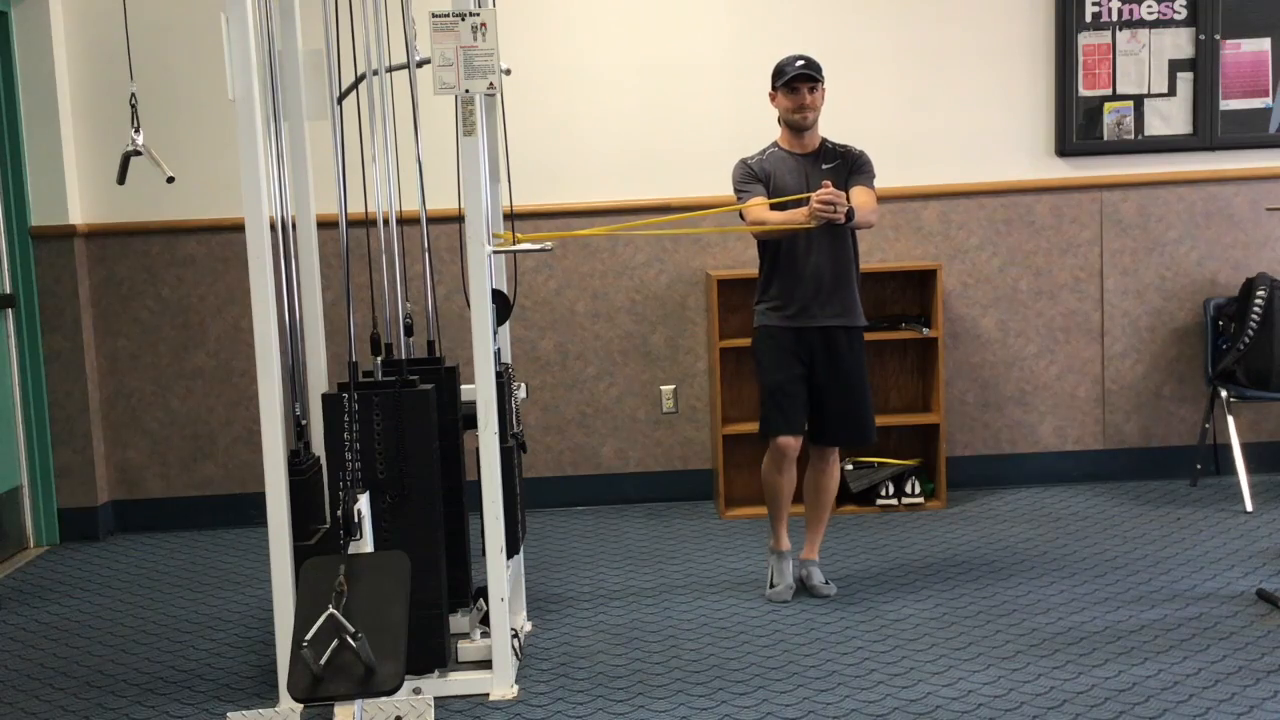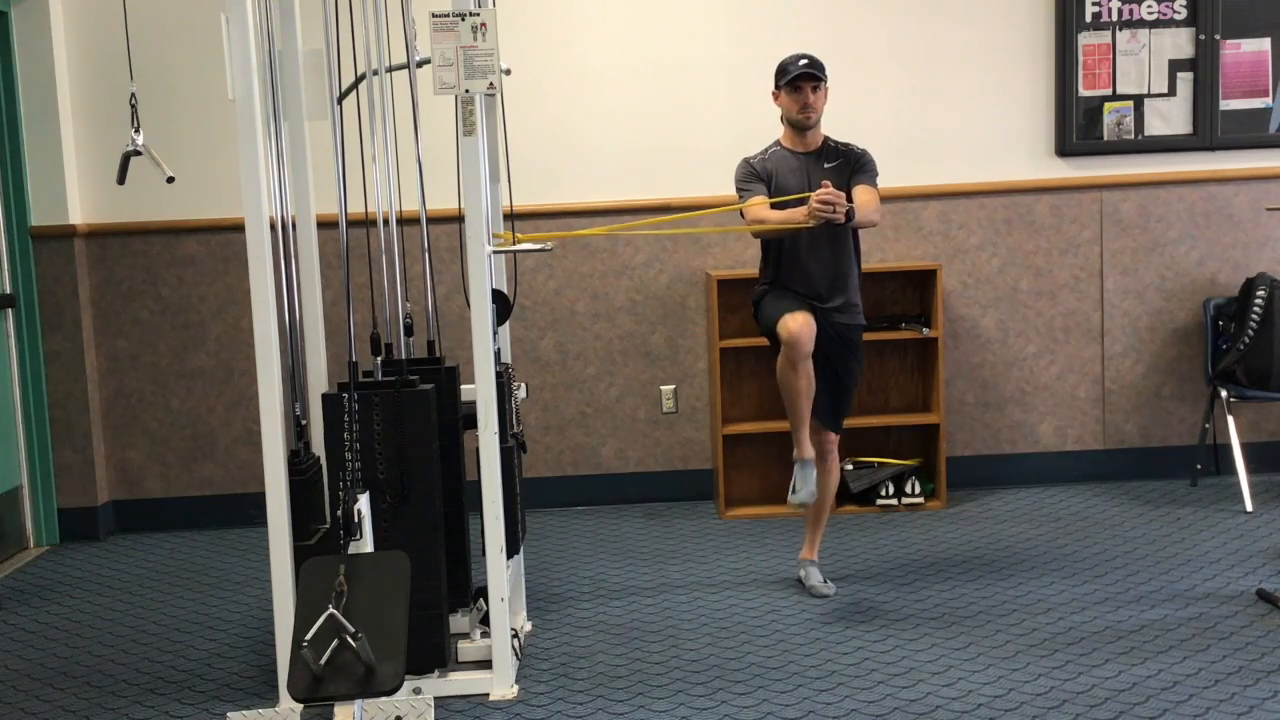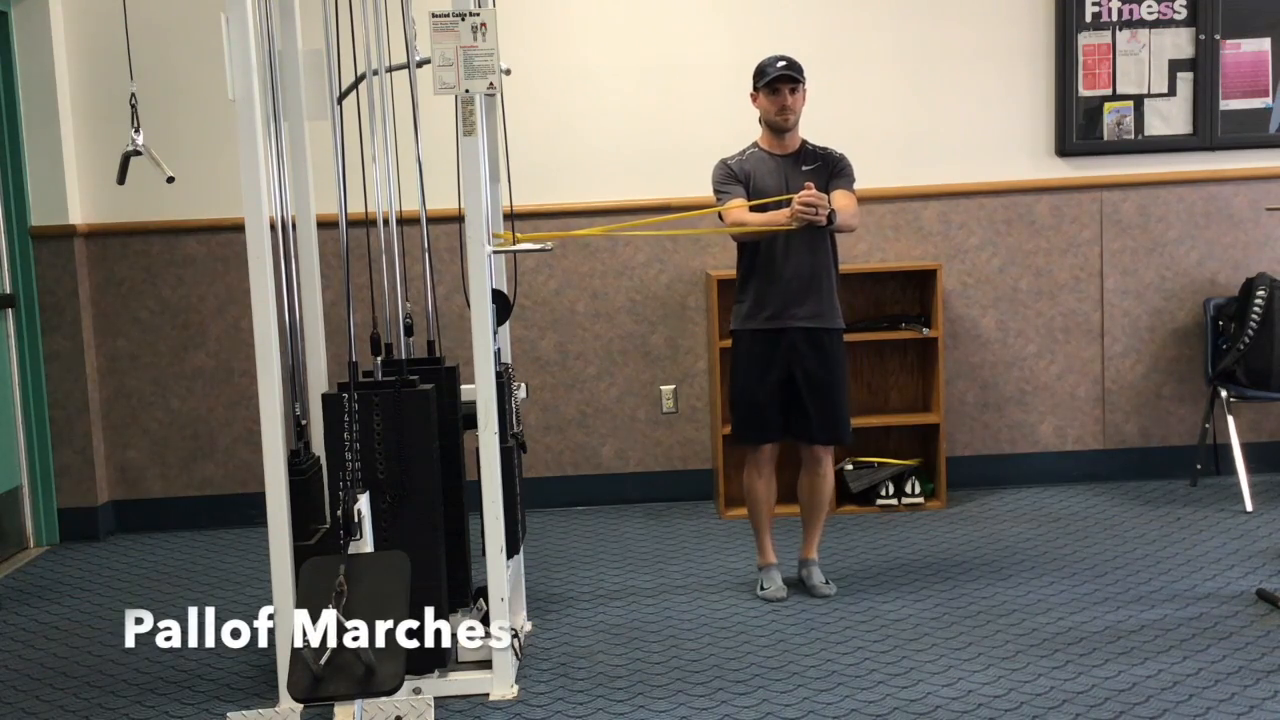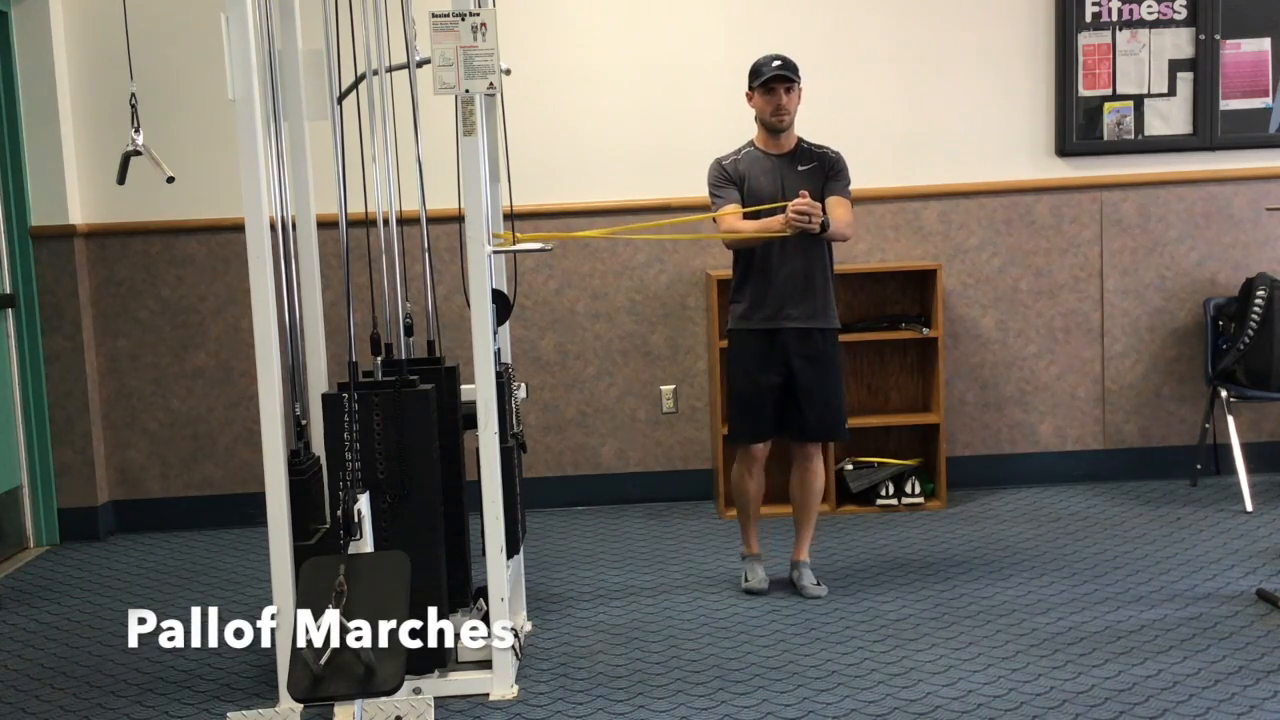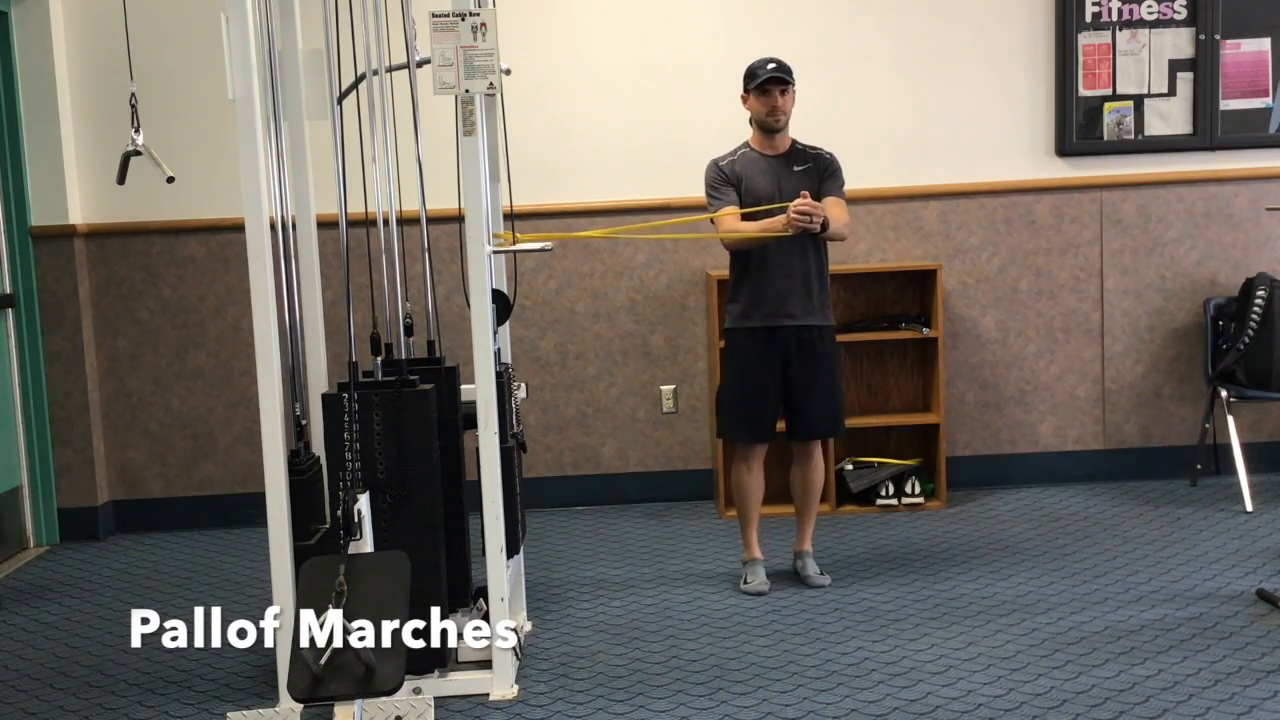
dt=0.7s
person 1, frame 1
left shoulder: (852, 160)
right shoulder: (753, 167)
left elbow: (869, 213)
right elbow: (759, 222)
left wrist: (843, 210)
right wrist: (806, 212)
left hip: (840, 322)
right hip: (781, 322)
left knee: (827, 447)
right knee: (784, 443)
left ankle: (811, 557)
right ankle: (780, 549)
person 1, frame 2
left shoulder: (854, 159)
right shoulder: (756, 167)
left elbow: (871, 213)
right elbow: (758, 221)
left wrist: (844, 209)
right wrist: (805, 212)
left hip: (841, 311)
right hip: (783, 296)
left knee: (827, 436)
right knee: (800, 335)
left ankle: (809, 557)
right ankle: (801, 457)
person 1, frame 3
left shoulder: (831, 163)
right shoulder: (733, 168)
left elbow: (851, 218)
right elbow: (738, 224)
left wrist: (826, 213)
right wrist: (788, 214)
left hip: (820, 325)
right hip: (759, 327)
left knee: (819, 450)
right knee: (762, 450)
left ankle: (810, 558)
right ankle: (767, 562)
person 1, frame 4
left shoulder: (828, 162)
right shoulder: (728, 168)
left elbow: (845, 227)
right elbow: (732, 232)
left wrist: (818, 222)
right wrist: (783, 222)
left hip: (814, 325)
right hip: (753, 327)
left knee: (809, 447)
right knee: (751, 448)
left ankle: (802, 560)
right ankle: (752, 553)
person 1, frame 5
left shoulder: (821, 162)
right shoulder: (725, 168)
left elbow: (842, 226)
right elbow: (730, 233)
left wrist: (818, 222)
right wrist: (784, 221)
left hip: (811, 321)
right hip: (751, 324)
left knee: (810, 442)
right knee: (749, 445)
left ankle: (804, 549)
right ankle: (752, 555)
